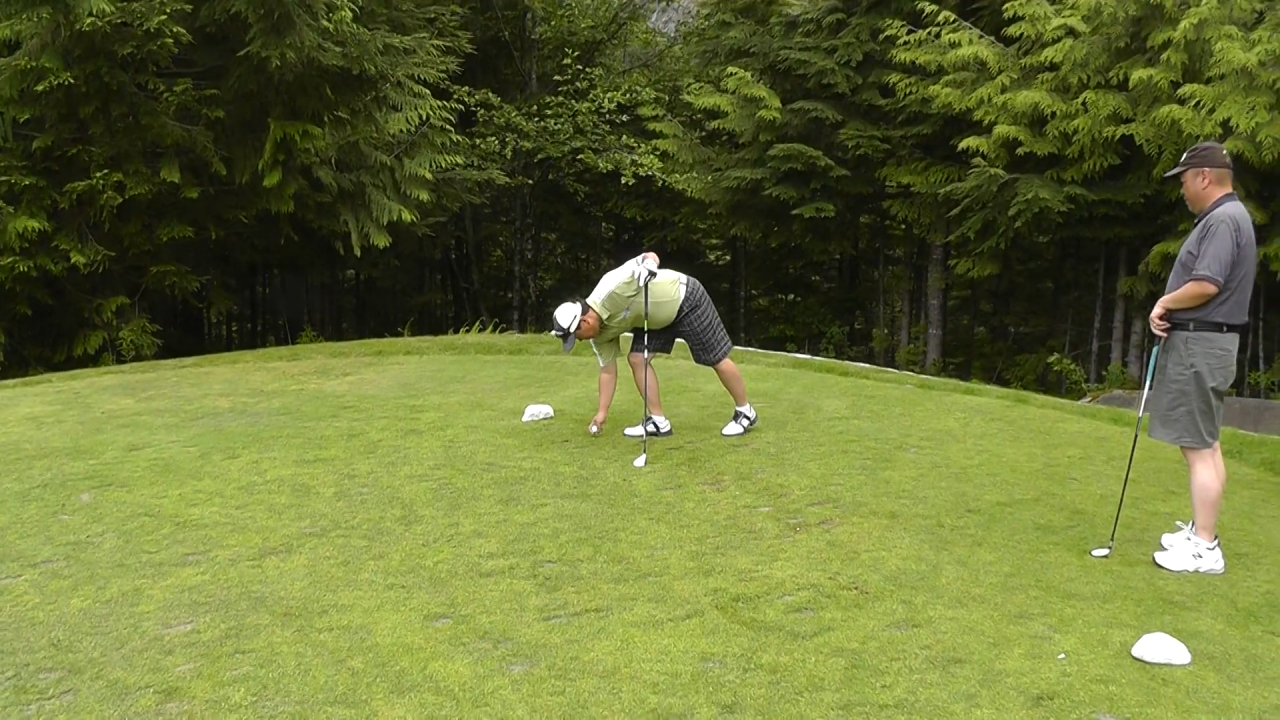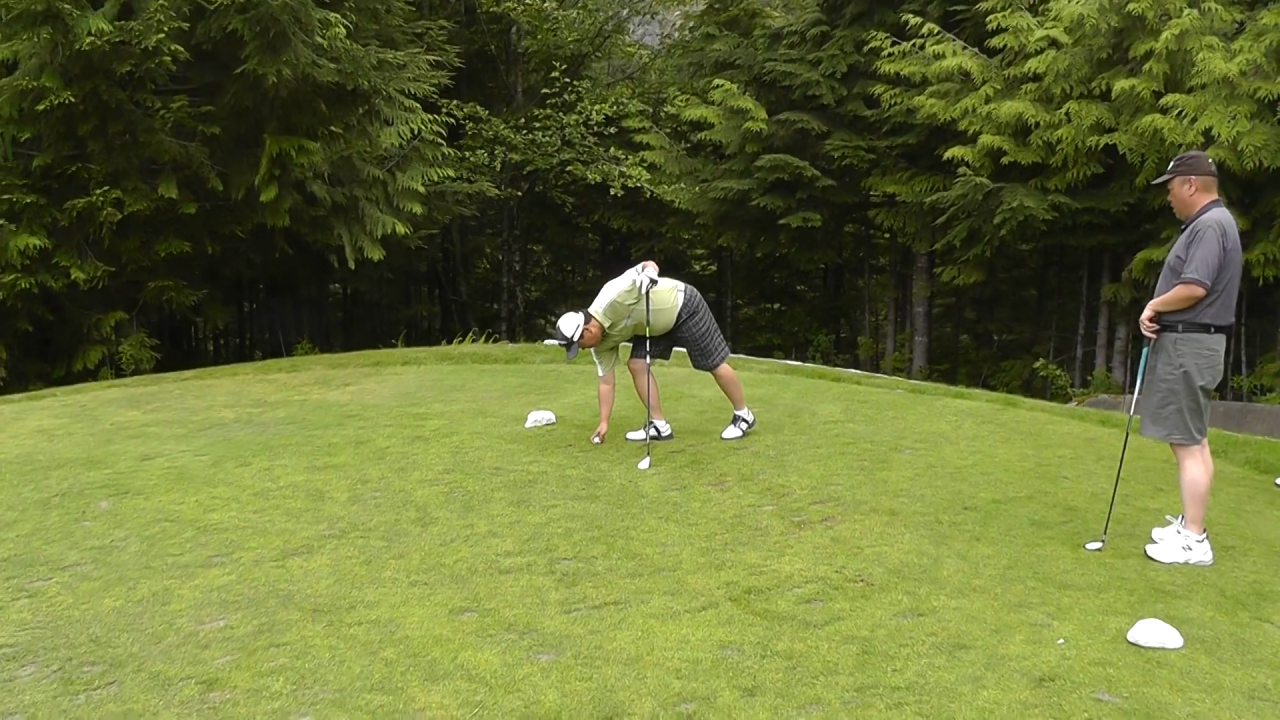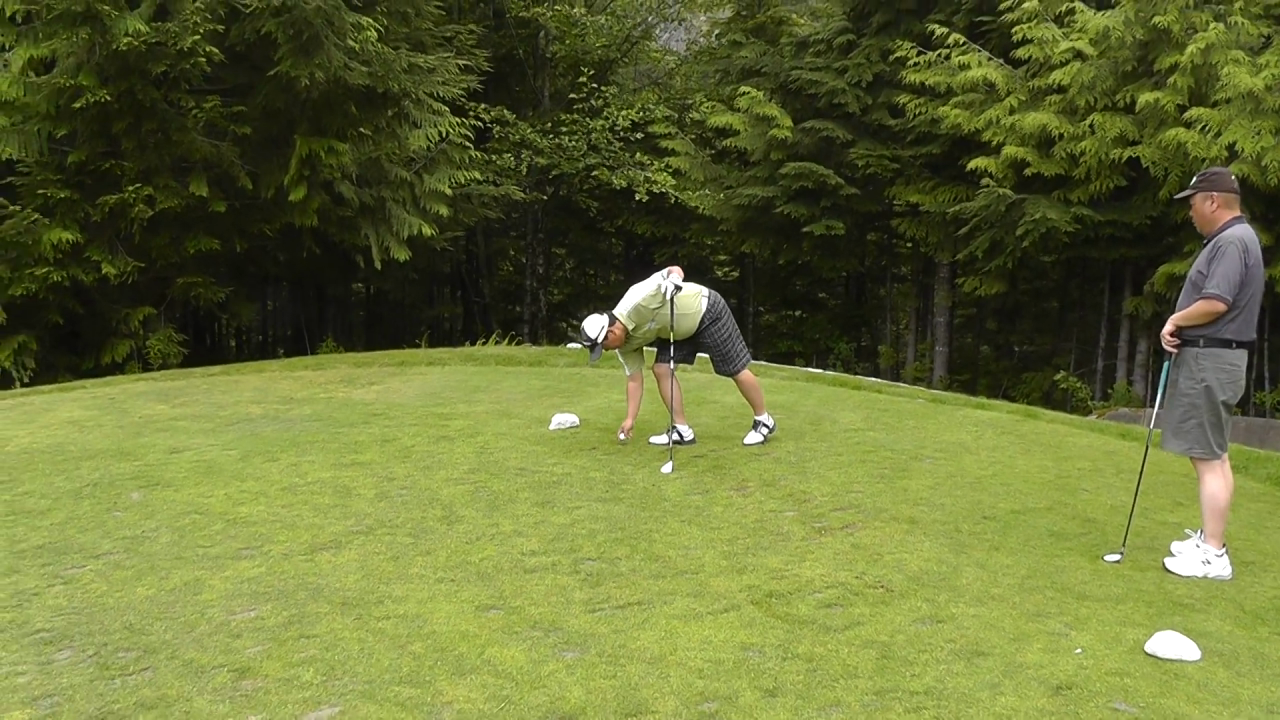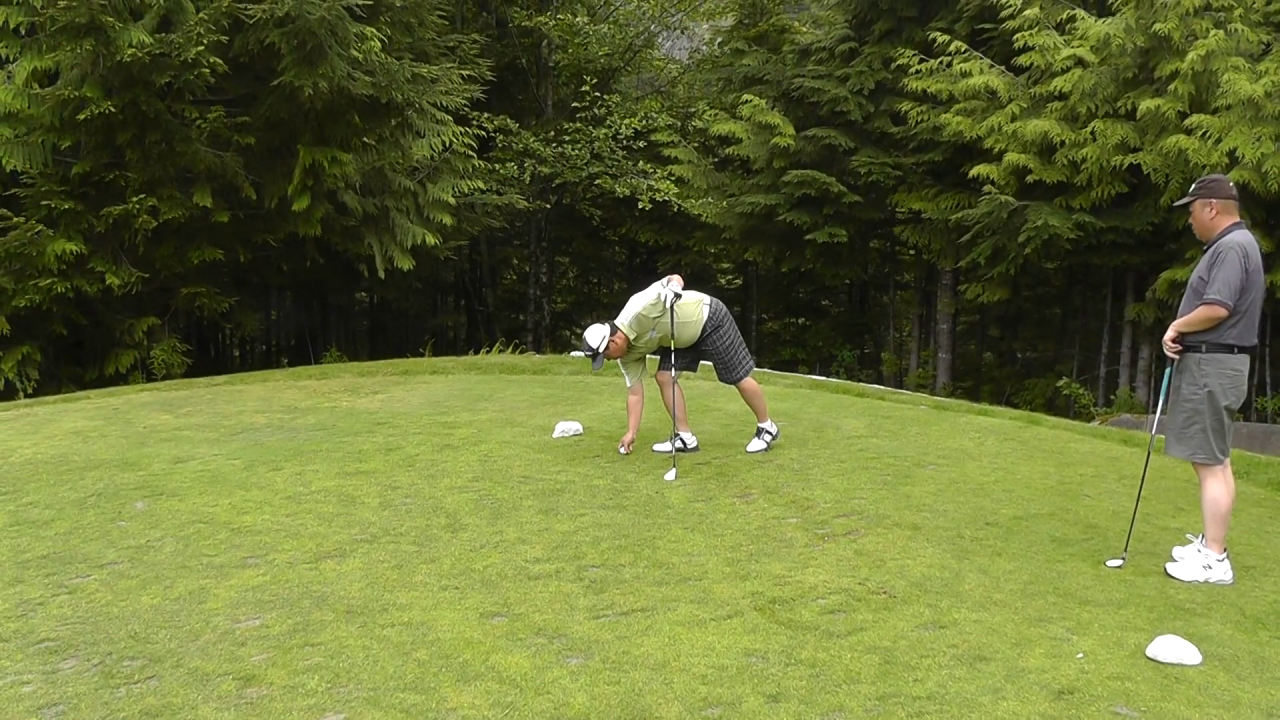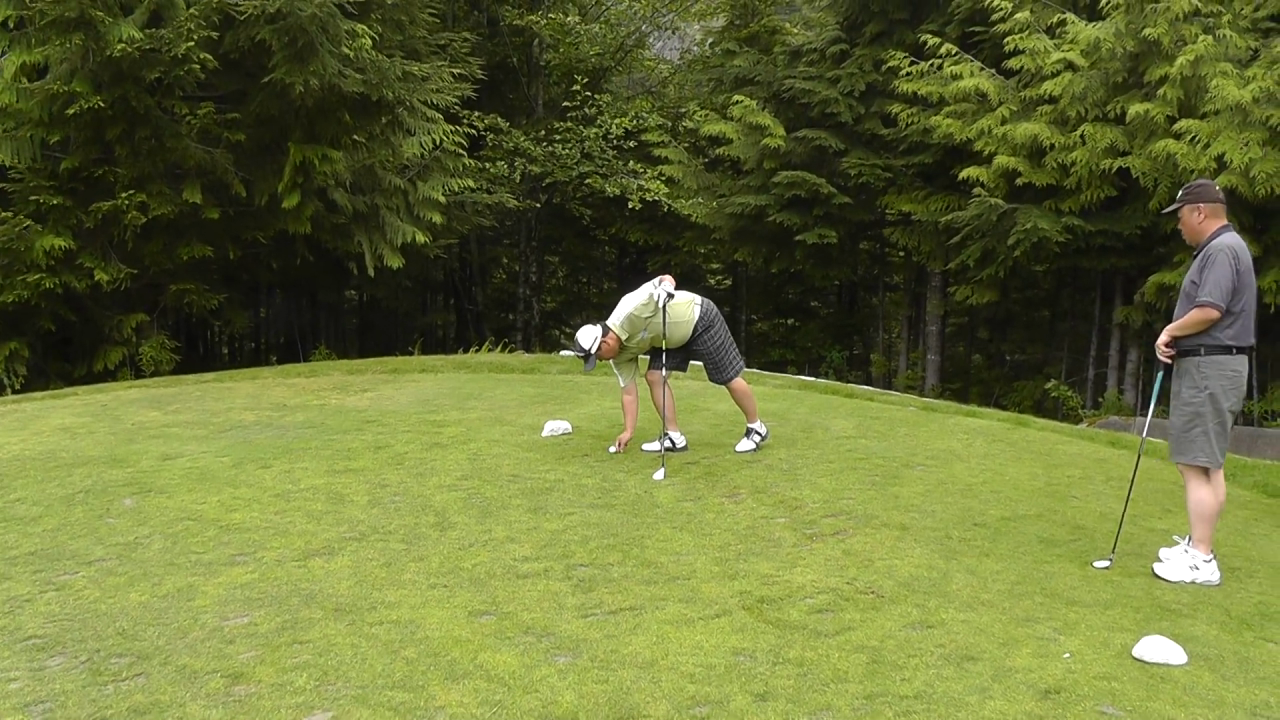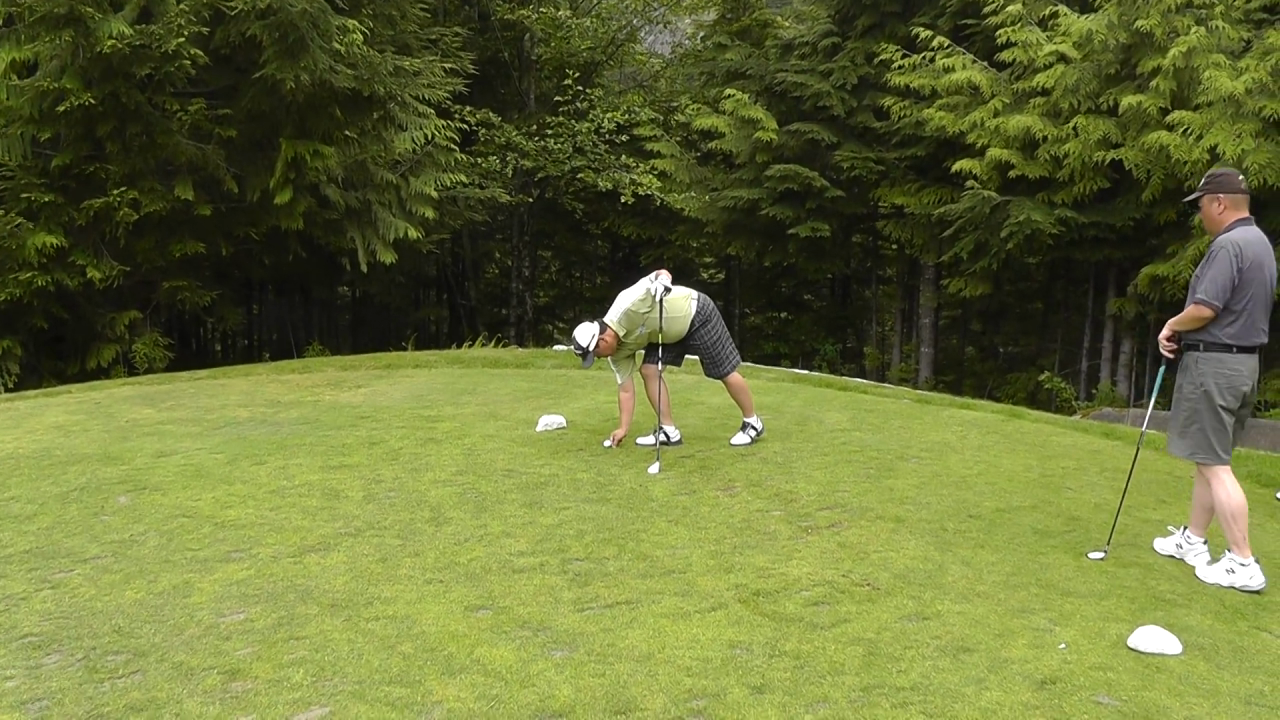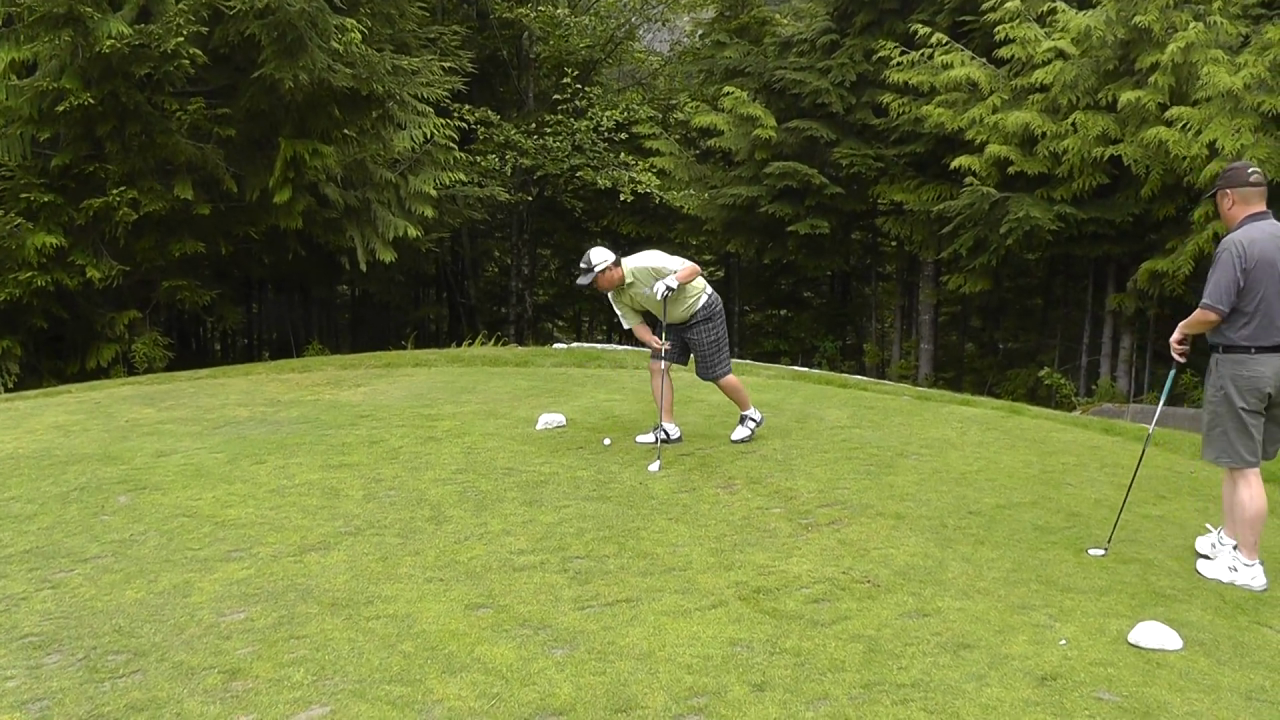
dt=0.5s
person 1, frame 1
left shoulder: (1223, 219)
right shoulder: (1222, 217)
left elbow: (1206, 285)
left wrist: (1164, 303)
right wrist: (1170, 310)
left hip: (1200, 343)
right hip: (1200, 340)
left knee: (1198, 446)
right knee: (1204, 444)
left ankle: (1205, 548)
right ankle: (1201, 532)
person 1, frame 2
left shoulder: (1209, 224)
right shoulder: (1207, 223)
left elbow: (1194, 287)
left wrist: (1154, 306)
right wrist: (1159, 313)
left hip: (1189, 344)
right hip: (1187, 341)
left knee: (1188, 443)
right knee: (1194, 440)
left ankle: (1194, 540)
right ankle: (1190, 525)
person 1, frame 3
left shoulder: (1231, 240)
right shoulder: (1229, 239)
left elbow: (1215, 303)
left wrist: (1175, 320)
right wrist: (1180, 328)
left hip: (1209, 358)
right hip: (1211, 356)
left knee: (1207, 457)
right knee: (1214, 455)
left ankle: (1213, 554)
right ankle: (1210, 539)
person 1, frame 4
left shoulder: (1232, 246)
right shoulder: (1229, 245)
left elbow: (1217, 308)
left wrist: (1176, 327)
right wrist: (1182, 333)
left hip: (1211, 364)
right hip: (1213, 361)
left knee: (1209, 463)
right knee: (1216, 459)
left ankle: (1214, 559)
right ankle: (1210, 544)
person 1, frame 5
left shoulder: (1221, 249)
right shoulder: (1220, 248)
left elbow: (1209, 311)
left wrist: (1170, 331)
right wrist: (1176, 337)
left hip: (1209, 368)
right hip: (1209, 366)
left knee: (1195, 464)
right knee: (1208, 463)
left ankle: (1201, 559)
right ankle: (1197, 546)
person 1, frame 6
left shoulder: (1229, 244)
right shoulder: (1260, 244)
left elbow: (1204, 308)
left wrist: (1171, 326)
right wrist: (1182, 329)
left hip: (1213, 364)
right hip: (1244, 361)
left knee: (1215, 465)
right knee: (1208, 458)
left ankle: (1242, 564)
right ankle: (1192, 540)
person 1, frame 7
left shoulder: (1237, 244)
left elbow: (1211, 313)
left wrist: (1182, 329)
left hip: (1240, 365)
left knee: (1244, 467)
right knee: (1241, 460)
right ankle: (1229, 540)
person 2, frame 1
left shoulder: (612, 289)
right shoulder: (602, 332)
left elbow: (651, 256)
right elbow: (608, 370)
left wrist: (649, 264)
right wrist: (602, 412)
left hip: (686, 298)
left knee: (717, 358)
right knee: (637, 359)
left ankle: (745, 412)
right ankle: (658, 421)
person 2, frame 2
left shoulder: (612, 299)
right shoulder: (603, 341)
left elbow: (649, 264)
right elbow: (606, 381)
left wrist: (649, 272)
right wrist: (604, 423)
left hip: (684, 306)
right hip: (656, 324)
left knee: (714, 363)
right knee: (636, 365)
left ankle: (743, 415)
right ankle: (659, 426)
person 2, frame 3
left shoulder: (637, 302)
right shoulder: (626, 343)
left elbow: (675, 269)
right elbow: (634, 379)
left wrist: (674, 278)
right wrist: (630, 418)
left hip: (707, 311)
left knee: (736, 370)
right knee: (661, 369)
left ankle: (764, 421)
right ankle: (681, 430)
person 2, frame 4
left shoulder: (638, 312)
right shoulder: (629, 352)
left elbow: (675, 278)
right elbow: (635, 392)
left wrist: (673, 285)
right wrist: (631, 432)
left hip: (709, 319)
left knee: (739, 377)
right knee: (664, 377)
left ankle: (767, 428)
right ankle: (685, 437)
person 2, frame 5
left shoulder: (630, 311)
right shoulder: (621, 353)
left elbow: (667, 278)
right elbow: (629, 392)
left wrist: (666, 286)
right wrist: (628, 431)
left hip: (700, 319)
left knee: (729, 378)
right knee: (654, 377)
left ankle: (756, 428)
right ankle: (674, 436)
person 2, frame 6
left shoulder: (627, 308)
right shoulder: (618, 350)
left elbow: (662, 273)
right elbow: (626, 388)
left wrist: (663, 280)
right wrist: (623, 427)
left hip: (697, 315)
left knee: (726, 371)
right knee: (649, 371)
left ankle: (752, 423)
right ankle: (668, 430)
person 2, frame 7
left shoulder: (644, 263)
right shoulder: (615, 294)
left elbow: (694, 269)
right elbow: (637, 325)
left wrist: (673, 280)
right wrist: (651, 340)
left hip: (703, 311)
right hip: (672, 320)
left knee: (717, 372)
right knee: (656, 365)
left ankle: (750, 415)
right ankle: (668, 428)
